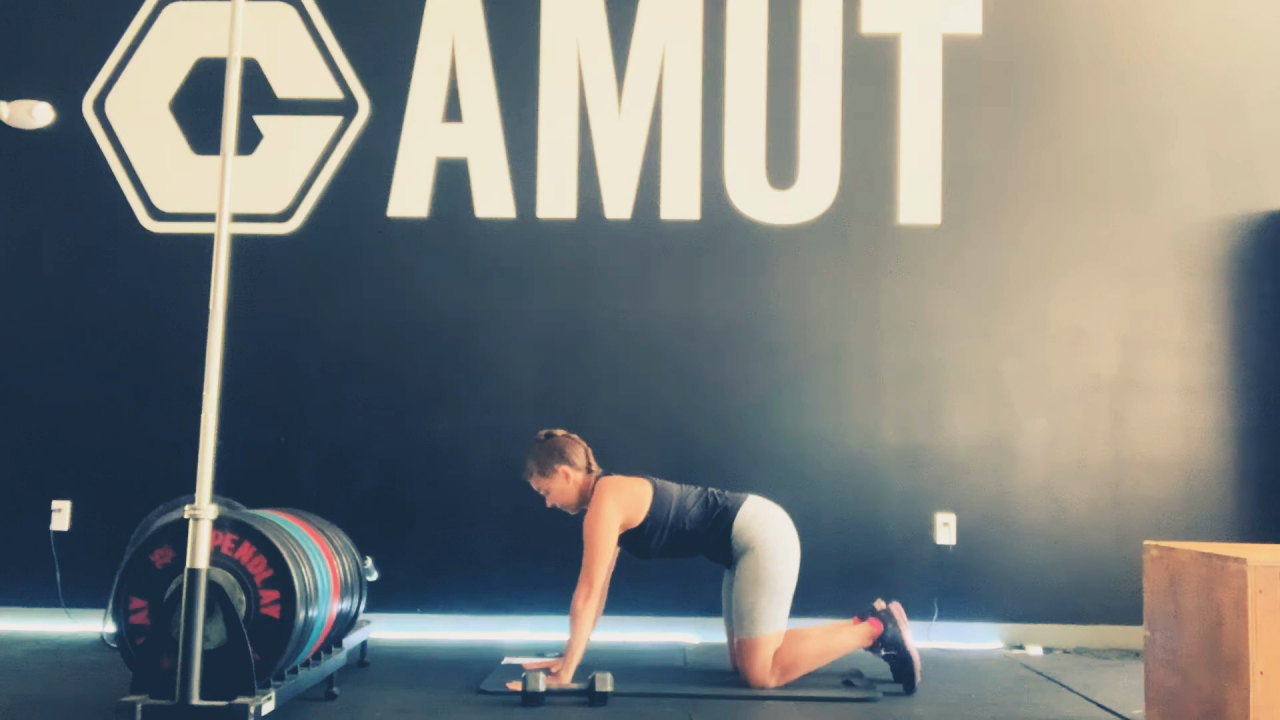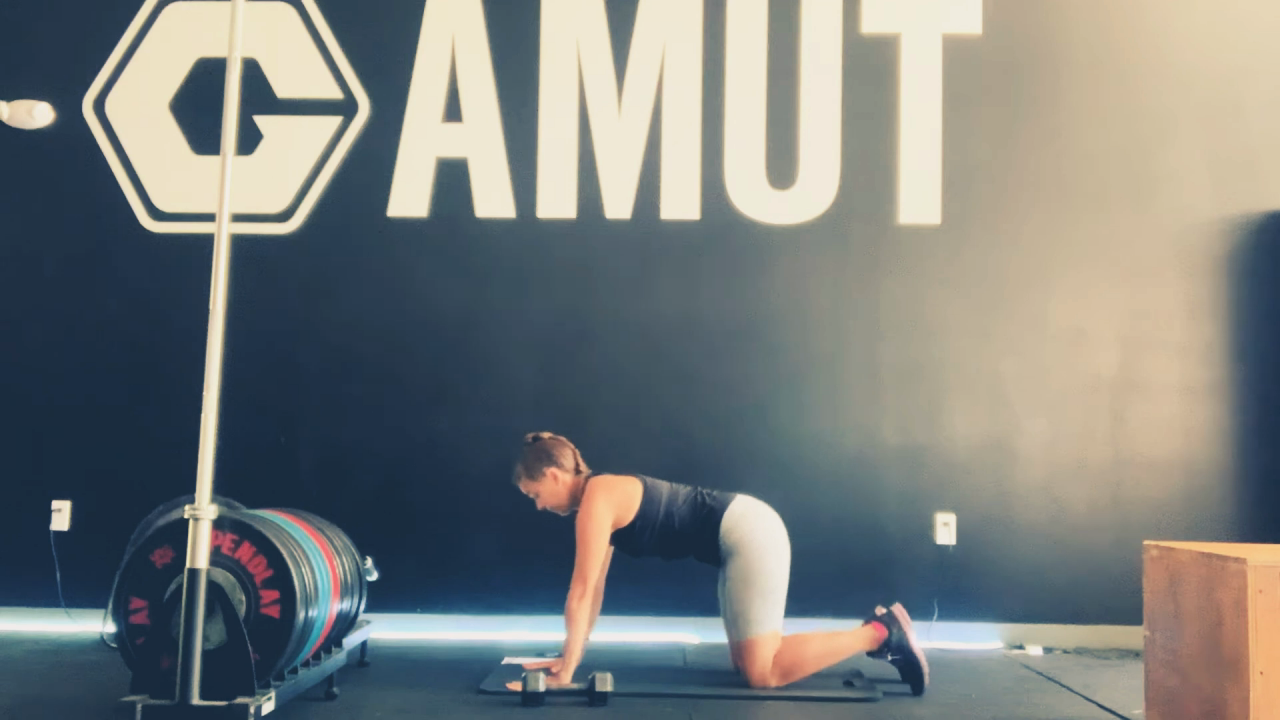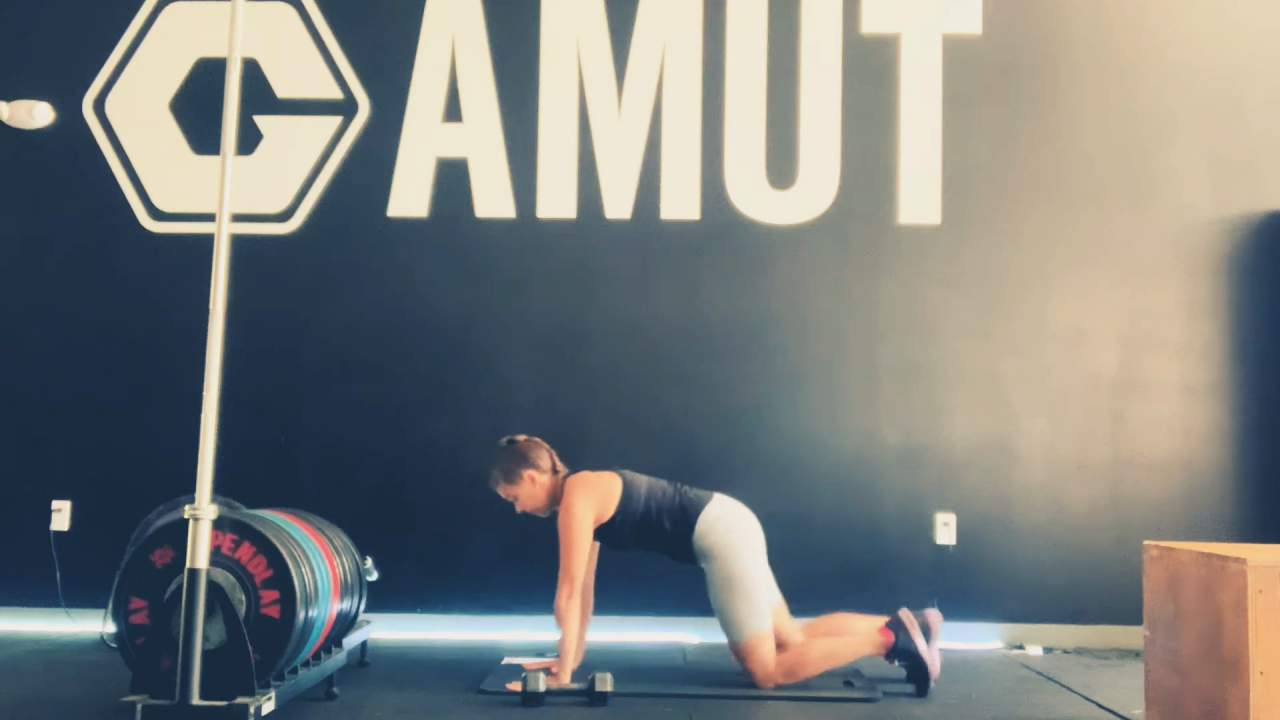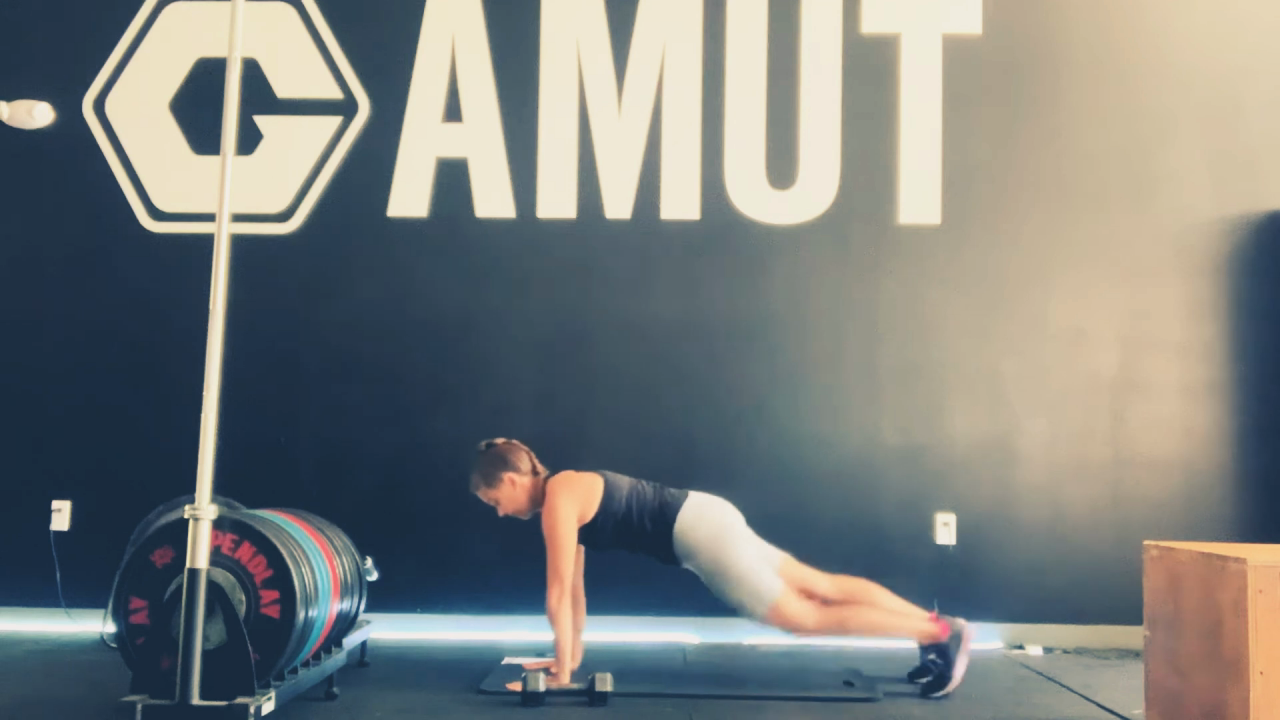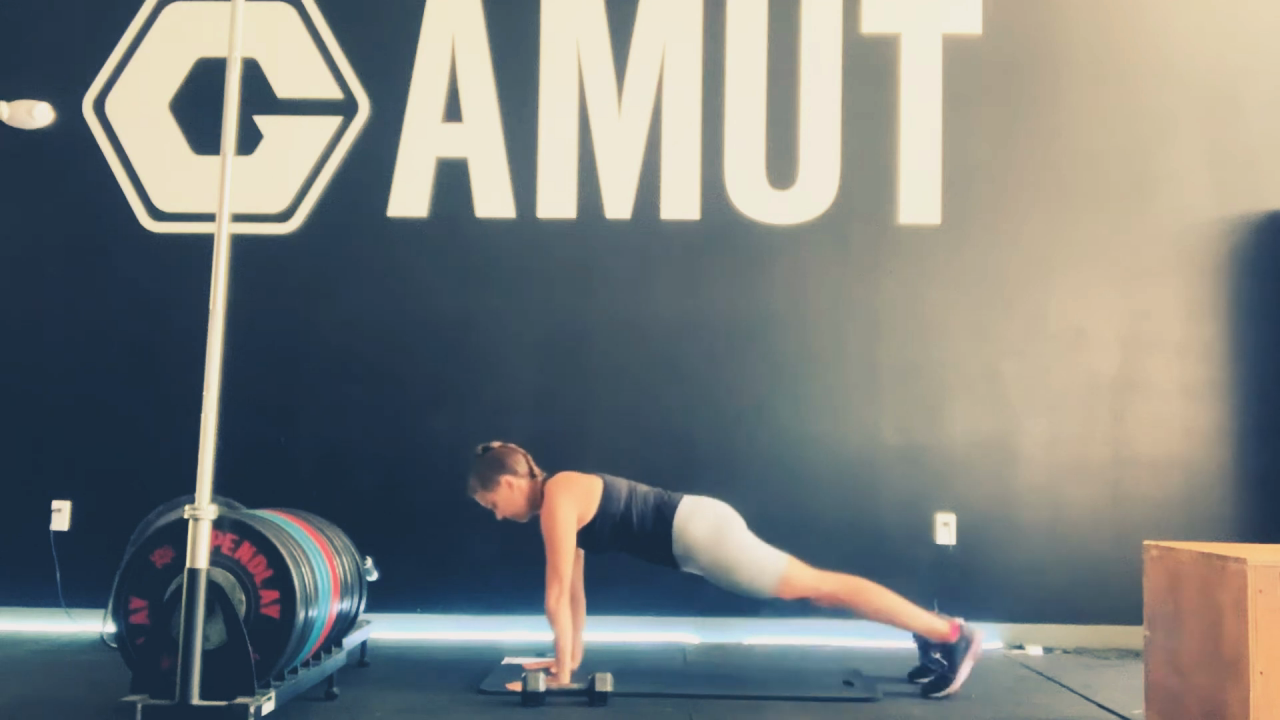
dt=0.2s
person 1, frame 1
left shoulder: (606, 499)
right shoulder: (607, 498)
left elbow: (587, 594)
right elbow: (597, 591)
left wrist: (566, 672)
right wrist: (567, 657)
left hip: (761, 535)
right hip: (747, 538)
left knee: (761, 675)
right knee: (743, 664)
left ankle: (876, 630)
right ankle: (864, 625)
person 1, frame 2
left shoulder: (596, 499)
right shoulder: (601, 499)
left elbow: (581, 593)
right elbow: (593, 590)
left wrist: (566, 672)
right wrist: (567, 657)
left hip: (749, 535)
right hip: (743, 536)
left knee: (762, 675)
right knee: (745, 664)
left ankle: (882, 634)
right ankle: (875, 630)
person 1, frame 3
left shoulder: (575, 496)
right shoulder: (585, 495)
left elbow: (568, 593)
right elbow: (583, 586)
left wrist: (564, 671)
right wrist: (573, 654)
left hip: (720, 534)
right hip: (723, 529)
left knee: (767, 673)
right knee: (791, 638)
left ankle: (890, 638)
right ankle: (907, 625)
person 1, frame 4
left shoulder: (558, 497)
right shoulder: (567, 497)
left elbow: (559, 593)
right elbow: (574, 586)
left wrist: (562, 671)
right wrist: (572, 654)
left hip: (700, 531)
right hip: (704, 523)
left knee: (809, 617)
right knee: (821, 588)
left ankle: (940, 635)
right ankle: (931, 622)
person 1, frame 5
left shoulder: (557, 497)
right shoulder: (562, 498)
left elbow: (556, 593)
right elbow: (573, 587)
left wrist: (562, 671)
right wrist: (572, 654)
left hip: (698, 532)
right hip: (696, 529)
left knee: (820, 588)
right knee: (817, 585)
left ankle: (950, 634)
right ankle: (932, 636)
